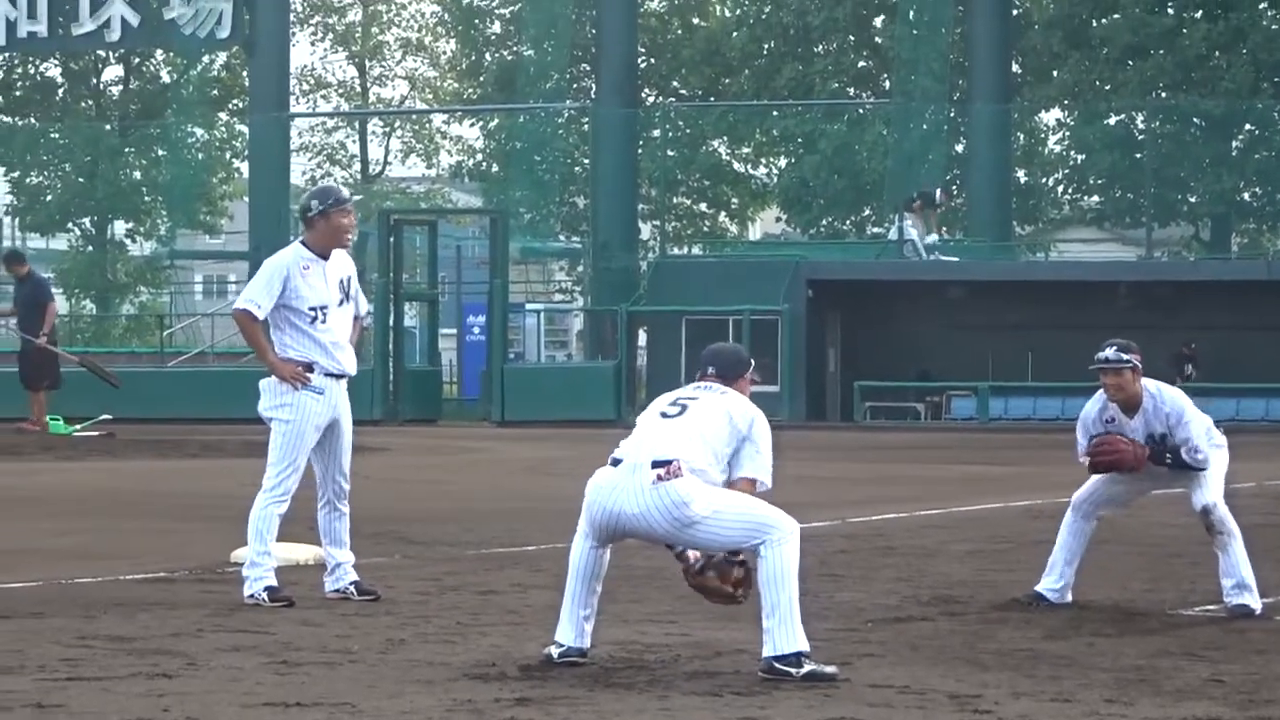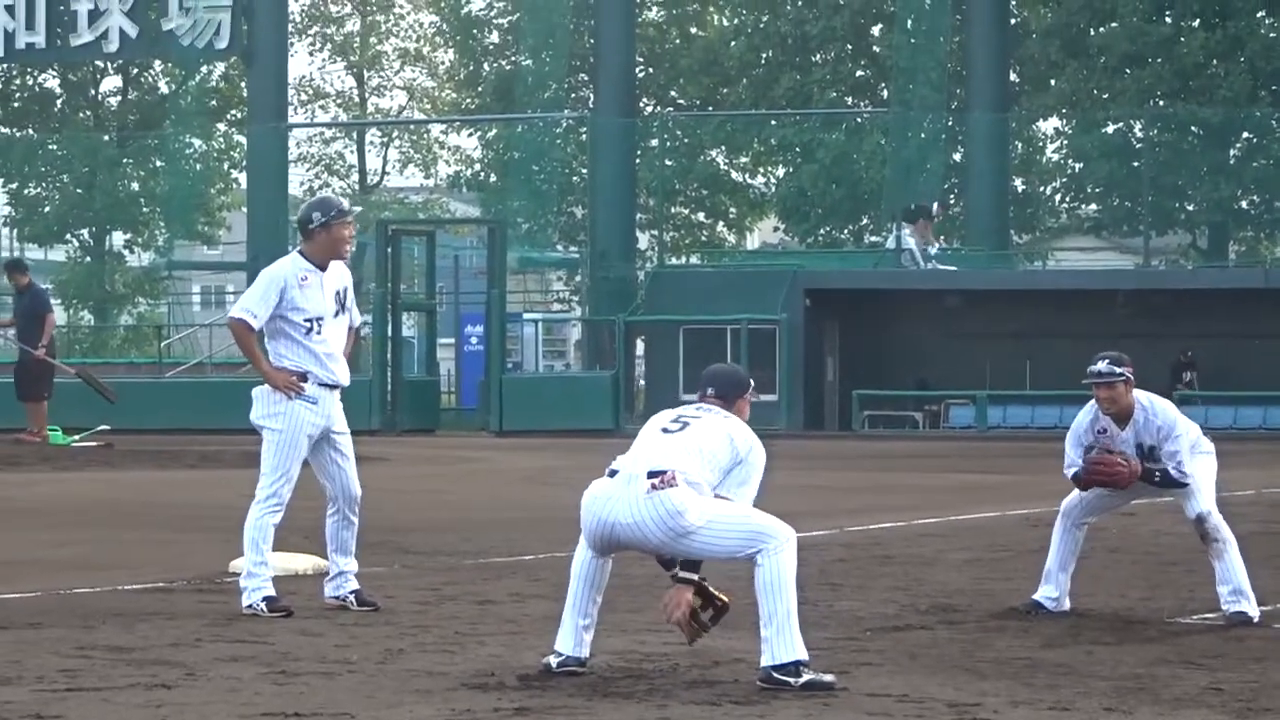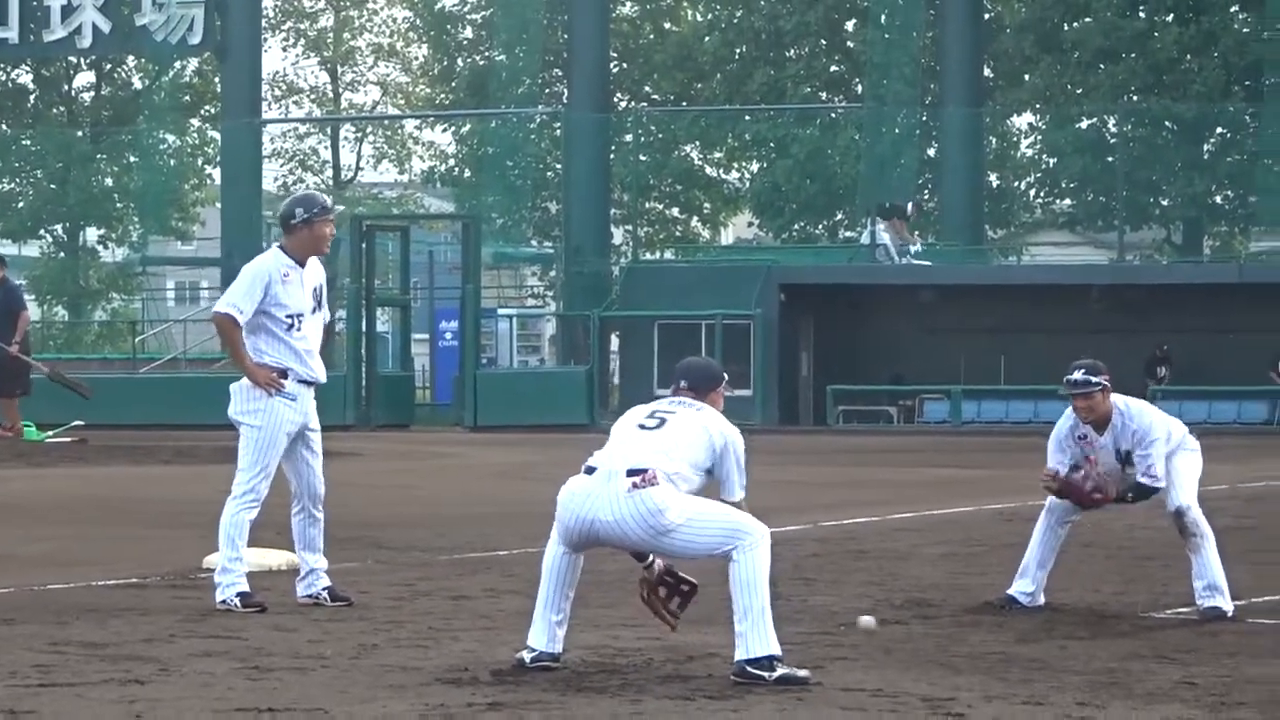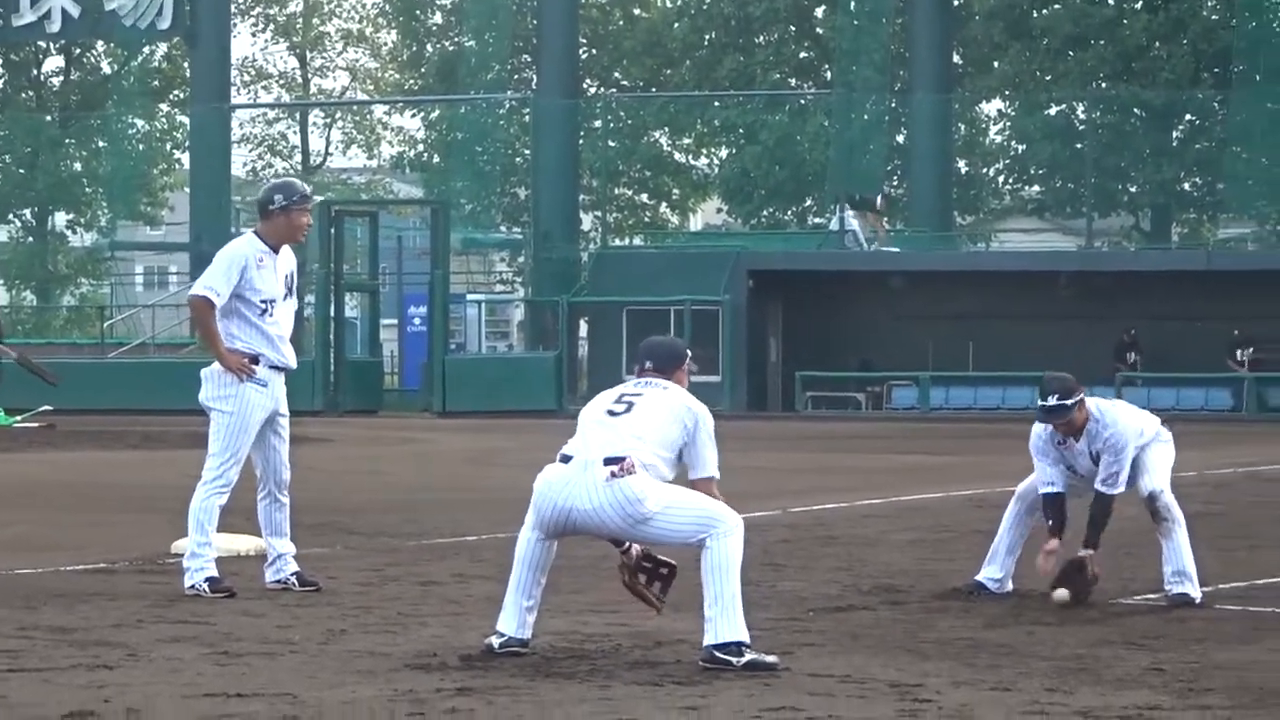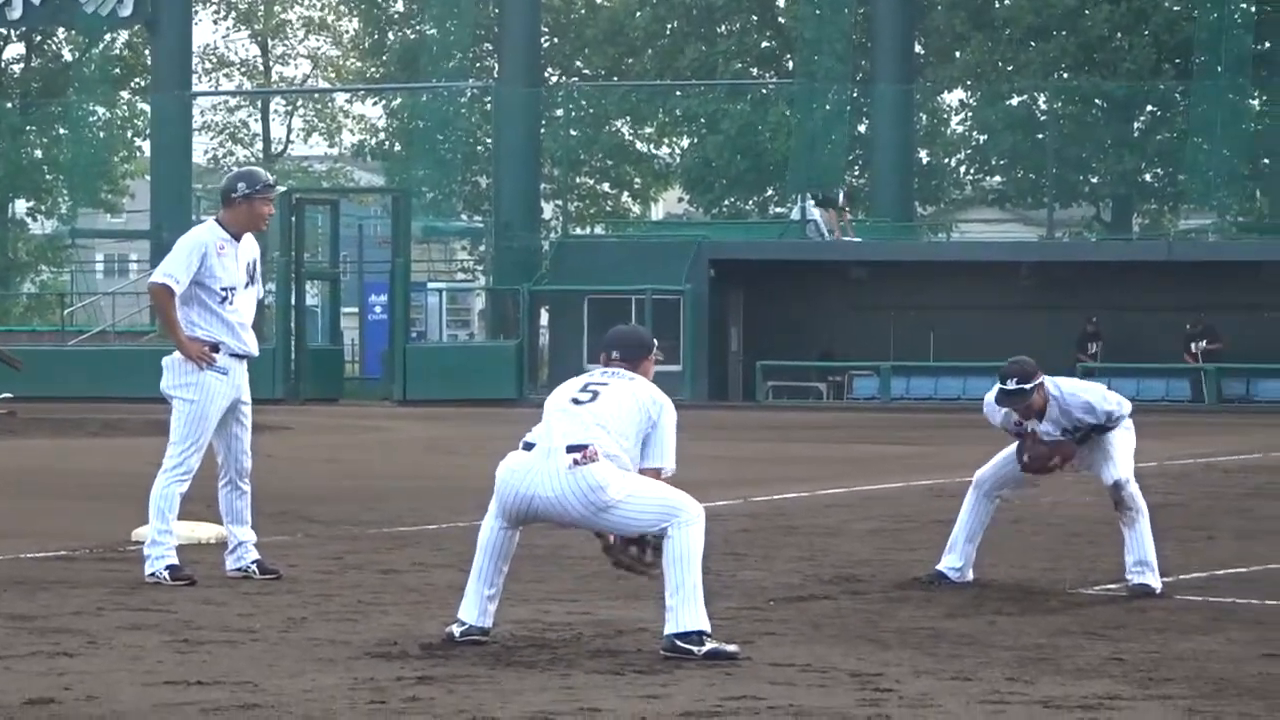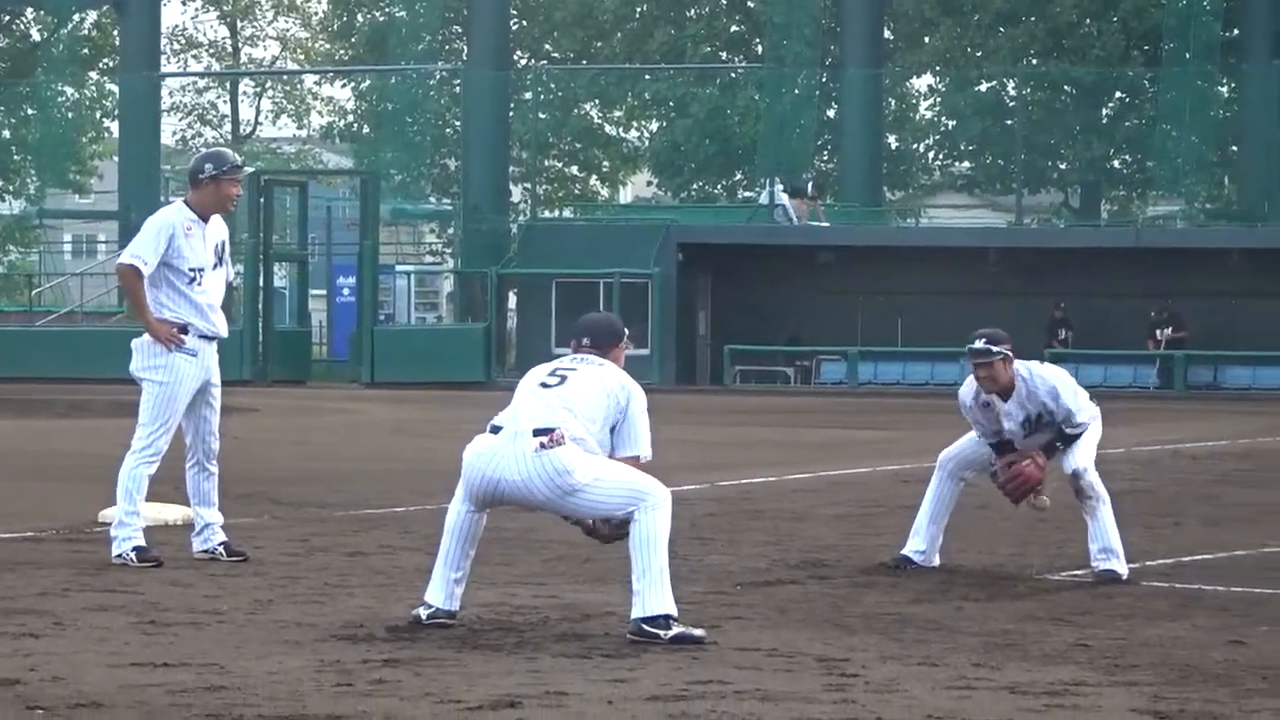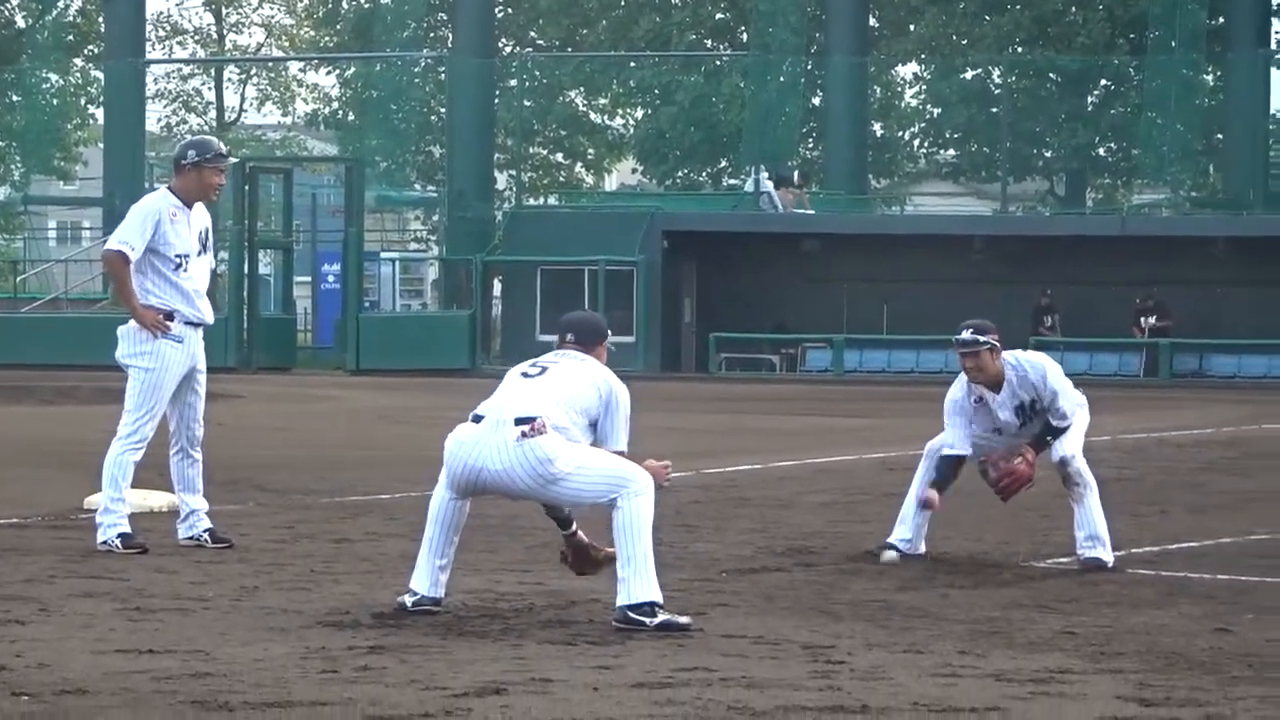
dt=0.3s
person 1, frame 1
left shoulder: (344, 263)
right shoulder: (284, 264)
right elbow: (244, 312)
right wrist: (274, 363)
left hip: (338, 389)
right hip: (302, 391)
left knee: (336, 490)
right knee: (278, 487)
left ankle: (340, 576)
right ankle: (258, 580)
person 1, frame 2
left shoulder: (341, 274)
right shoulder: (282, 273)
right elbow: (239, 321)
right wrist: (267, 372)
left hip: (331, 399)
right hip: (294, 401)
left knee: (347, 494)
right knee: (272, 497)
left ankle: (342, 583)
right ankle: (256, 590)
person 1, frame 3
left shoulder: (315, 271)
right shoulder: (265, 268)
right elbow: (223, 316)
right wrist: (249, 368)
left hip: (305, 396)
right hip: (272, 397)
left knee: (312, 493)
right knee: (248, 492)
left ankle: (313, 581)
right ankle: (230, 586)
person 1, frame 4
left shoulder: (287, 258)
right shoulder: (240, 253)
right elbow: (199, 299)
right wrist: (221, 354)
left hip: (275, 381)
right hip: (243, 382)
left knee: (277, 479)
right knee: (219, 477)
left ankle: (282, 567)
right ankle: (199, 571)
person 1, frame 5
left shoulder: (249, 246)
right shoulder: (201, 240)
right elbow: (159, 286)
right wrist: (181, 342)
left hip: (238, 369)
right hip: (205, 370)
left knee: (238, 468)
right knee: (179, 465)
left ankle: (242, 554)
right ankle: (159, 559)
person 1, frame 6
left shoulder: (218, 228)
right shoulder: (168, 221)
right elbow: (127, 268)
right wrist: (149, 323)
left hip: (208, 350)
right hip: (174, 352)
left knee: (206, 449)
right knee: (148, 446)
left ankle: (209, 536)
right ankle: (126, 540)
person 1, frame 7
left shoulder: (201, 215)
right shoulder: (154, 208)
right elbow: (113, 254)
right wrist: (136, 310)
left hip: (193, 337)
right hip: (160, 338)
left knee: (190, 437)
right knee: (134, 433)
left ankle: (194, 523)
right ankle: (111, 527)
person 2, frame 1
left shoulder: (662, 401)
right shoulder: (748, 412)
right elbow: (740, 494)
left wrist: (679, 550)
left hip: (608, 489)
right hip: (669, 493)
left knee: (590, 534)
right knee: (780, 531)
left ankle: (569, 643)
right ankle: (784, 656)
person 2, frame 2
left shoulder: (662, 418)
right shoulder: (746, 439)
right elbow: (717, 515)
left wrist: (675, 571)
right wrist: (685, 580)
left hip: (602, 501)
right hip: (662, 504)
left knee: (594, 543)
right knee: (777, 539)
left ankle: (569, 652)
right ankle: (783, 665)
person 2, frame 3
left shoulder: (635, 413)
right shoulder: (722, 429)
right elbow: (732, 508)
left wrist: (646, 561)
left hip: (580, 497)
right hip: (642, 503)
left knee: (566, 539)
right knee: (751, 537)
left ankle: (542, 647)
right ankle: (757, 660)
person 2, frame 4
left shoulder: (601, 399)
right shoulder: (690, 406)
right elbow: (703, 489)
left wrist: (623, 544)
left hip: (558, 486)
right hip: (619, 491)
left knee: (538, 526)
right knee: (725, 525)
left ankle: (511, 633)
right ankle: (726, 646)
person 2, frame 5
left shoulder: (566, 387)
right shoulder: (654, 398)
right elbow: (650, 481)
left wrist: (598, 528)
left hip: (521, 473)
right hip: (581, 479)
left knee: (501, 516)
right knee: (686, 514)
left ankle: (472, 621)
right ankle: (687, 635)
person 2, frame 6
left shoulder: (537, 373)
right shoulder: (625, 385)
right elbow: (627, 469)
left wrist: (577, 514)
left hip: (486, 457)
right hip: (548, 461)
left knee: (469, 499)
right knee: (653, 498)
left ankle: (439, 604)
right ankle: (654, 619)
person 2, frame 7
left shoulder: (522, 369)
right shoulder: (607, 380)
right elbow: (612, 464)
right wrist: (647, 473)
left hip: (468, 445)
right hip: (529, 450)
left knee: (451, 484)
right knee: (636, 485)
left ankle: (424, 591)
right ankle: (639, 606)
person 3, frame 1
left shoulder: (1171, 402)
right shoulder: (1095, 410)
left elbow: (1199, 458)
right elbow: (1091, 458)
left wrist: (1148, 454)
left hip: (1201, 451)
left knee: (1210, 506)
right knee: (1083, 503)
left ankle: (1242, 597)
right ankle: (1053, 590)
person 3, frame 2
left shoulder: (1162, 414)
right shoulder: (1086, 421)
left elbow: (1180, 477)
right elbow: (1077, 479)
left wrist: (1138, 471)
left hip: (1189, 456)
left knee: (1204, 514)
right knee: (1071, 510)
left ankle: (1240, 605)
right ankle: (1051, 598)
person 3, frame 3
left shoulder: (1141, 418)
right shoulder: (1067, 427)
left elbow: (1152, 482)
right elbow: (1065, 487)
left wrist: (1115, 495)
right wrist: (1058, 484)
left hip: (1173, 453)
right hip: (1112, 469)
left knee: (1183, 508)
right knee: (1055, 507)
left ankle: (1215, 600)
right ankle: (1025, 593)
person 3, frame 4
left shoulder: (1114, 423)
right shoulder: (1042, 433)
left elbow: (1108, 490)
right elbow: (1052, 490)
left wrist: (1092, 545)
right wrist: (1053, 537)
right hip: (1085, 462)
left knee: (1156, 493)
right knee: (1026, 495)
left ankle: (1182, 587)
right ankle: (993, 579)
person 3, frame 5
left shoulder: (1078, 397)
right shoulder: (995, 406)
left elbow: (1120, 411)
left wrist: (1076, 442)
left hip: (1105, 431)
right hip: (1043, 442)
left knee: (1121, 482)
right knee: (984, 481)
left ankle: (1144, 577)
right ankle: (954, 568)
person 3, frame 6
left shoulder: (1047, 382)
right shoulder: (969, 396)
left elbow: (1078, 423)
right elbow: (993, 440)
left wrist: (1043, 454)
left hip: (1073, 424)
right hip: (1016, 436)
left knee: (1079, 470)
right knee: (949, 463)
left ankle: (1109, 562)
right ankle: (920, 552)
person 3, frame 7
left shoulder: (1037, 368)
right shoulder: (959, 395)
left elbow: (1063, 416)
right elbow: (955, 451)
left wrist: (1032, 450)
right wrist: (935, 490)
left hip: (1061, 414)
right hip: (1003, 428)
left knee: (1068, 458)
right knee: (935, 452)
left ankle: (1095, 551)
right ankle: (906, 541)
